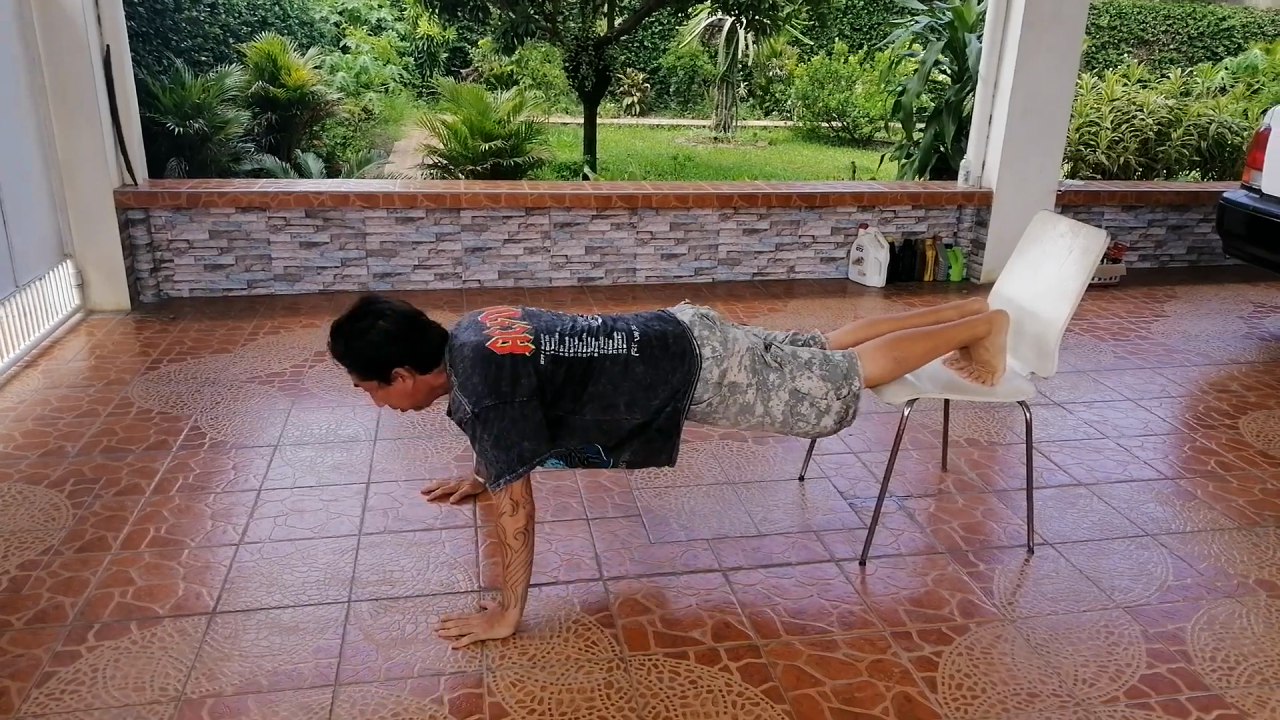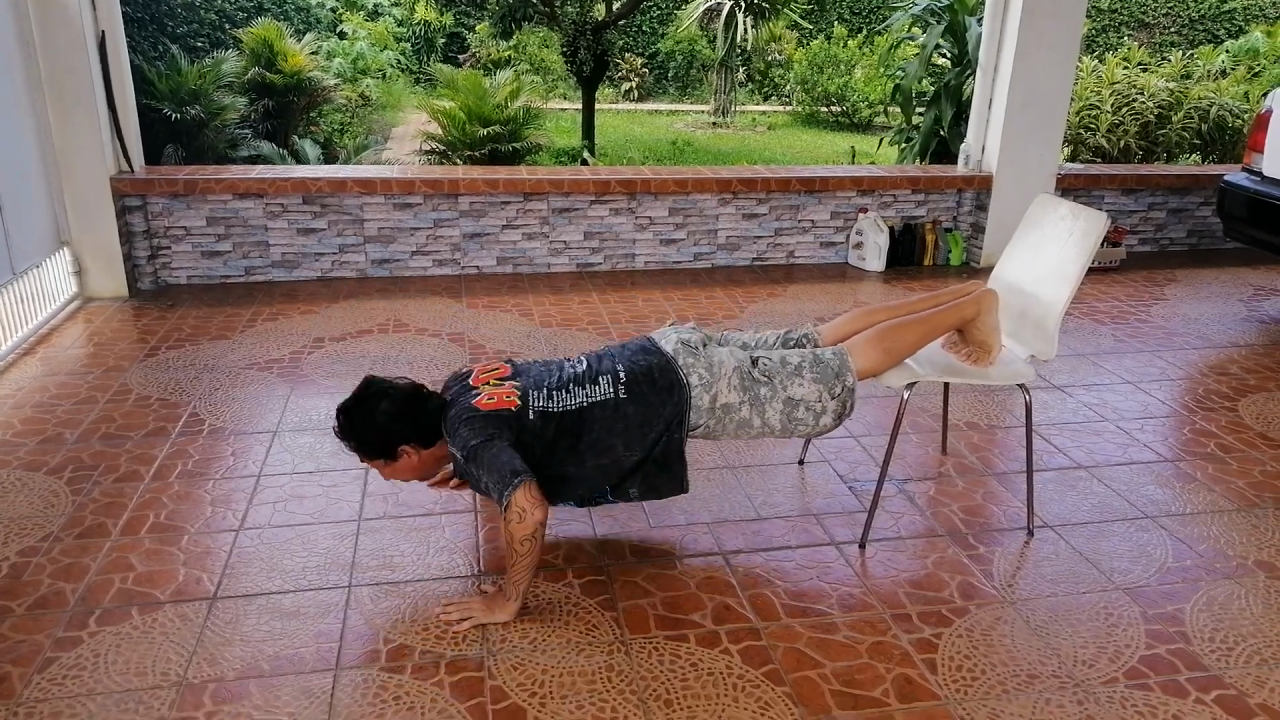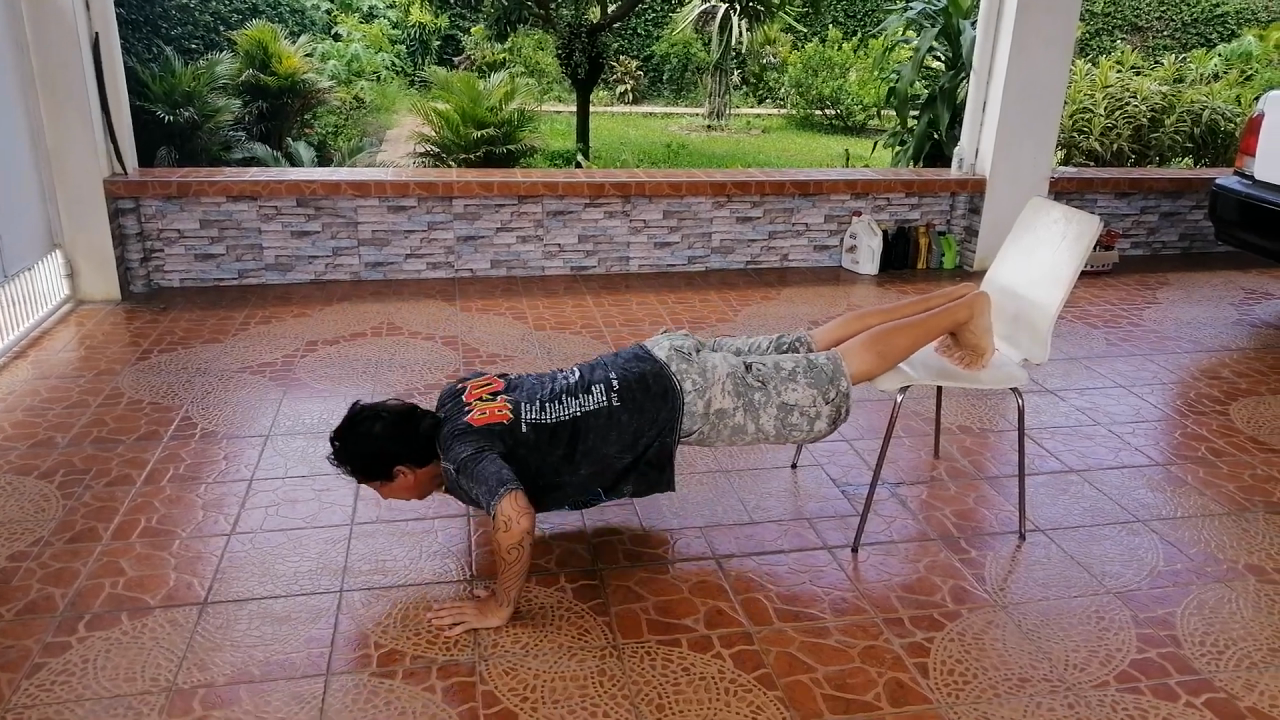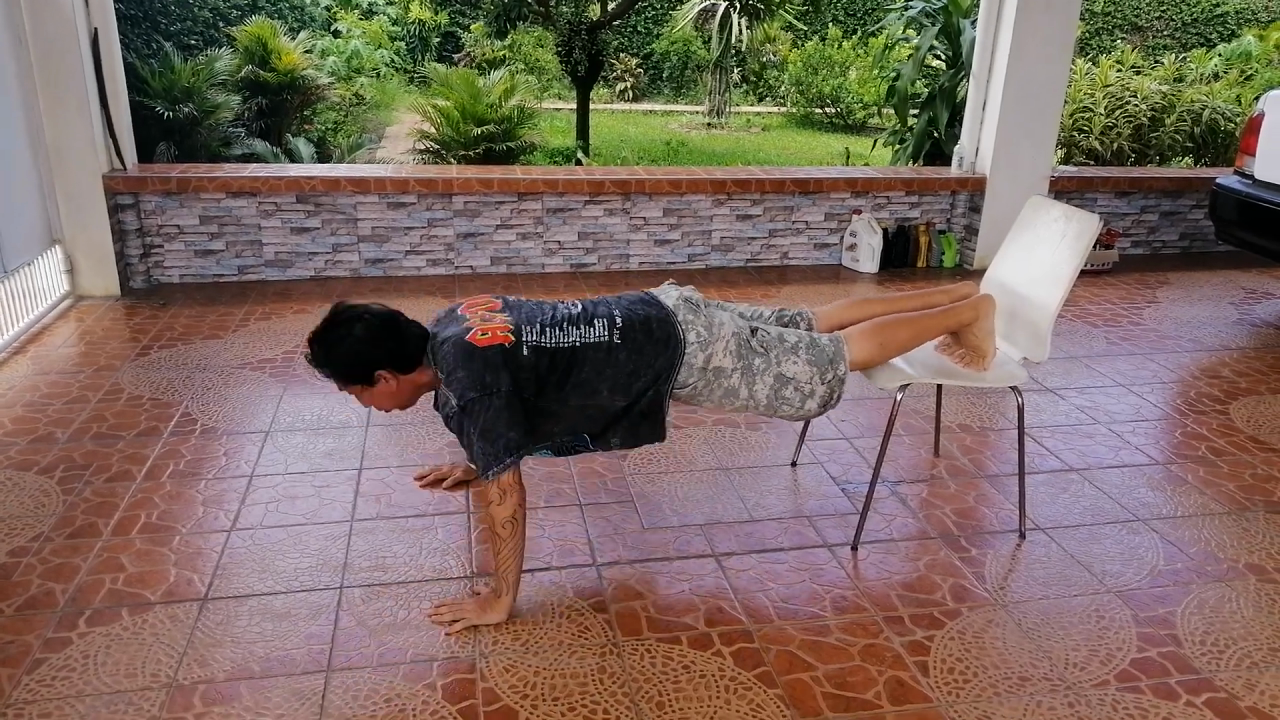
dt=0.3s
person 1, frame 1
left shoulder: (480, 376)
right shoulder: (466, 335)
left elbow: (515, 506)
left wrist: (507, 613)
right wrist: (481, 472)
left hip: (697, 370)
right hip: (683, 337)
left knee: (848, 379)
right knee: (827, 350)
left ankle: (981, 328)
right ankle: (963, 309)
person 1, frame 2
left shoulder: (473, 437)
right shoulder: (460, 388)
left elbow: (528, 510)
left wrist: (507, 599)
right wrist: (473, 464)
left hip: (684, 392)
right hip: (669, 355)
left knee: (841, 373)
right knee: (818, 346)
left ankle: (972, 306)
right ankle: (959, 292)
person 1, frame 3
left shoulder: (463, 453)
right shoulder: (452, 402)
left elbow: (515, 518)
left wrist: (500, 603)
left hip: (677, 398)
right hip: (663, 361)
left knee: (834, 380)
right knee: (811, 351)
left ankle: (964, 310)
right ankle: (952, 297)
person 1, frame 4
left shoulder: (460, 375)
right shoulder: (448, 328)
left elbow: (506, 497)
left wrist: (501, 599)
right wrist: (475, 460)
left hip: (682, 349)
right hip: (669, 316)
left knee: (839, 356)
right knee: (816, 326)
left ankle: (969, 312)
right ankle: (953, 293)
